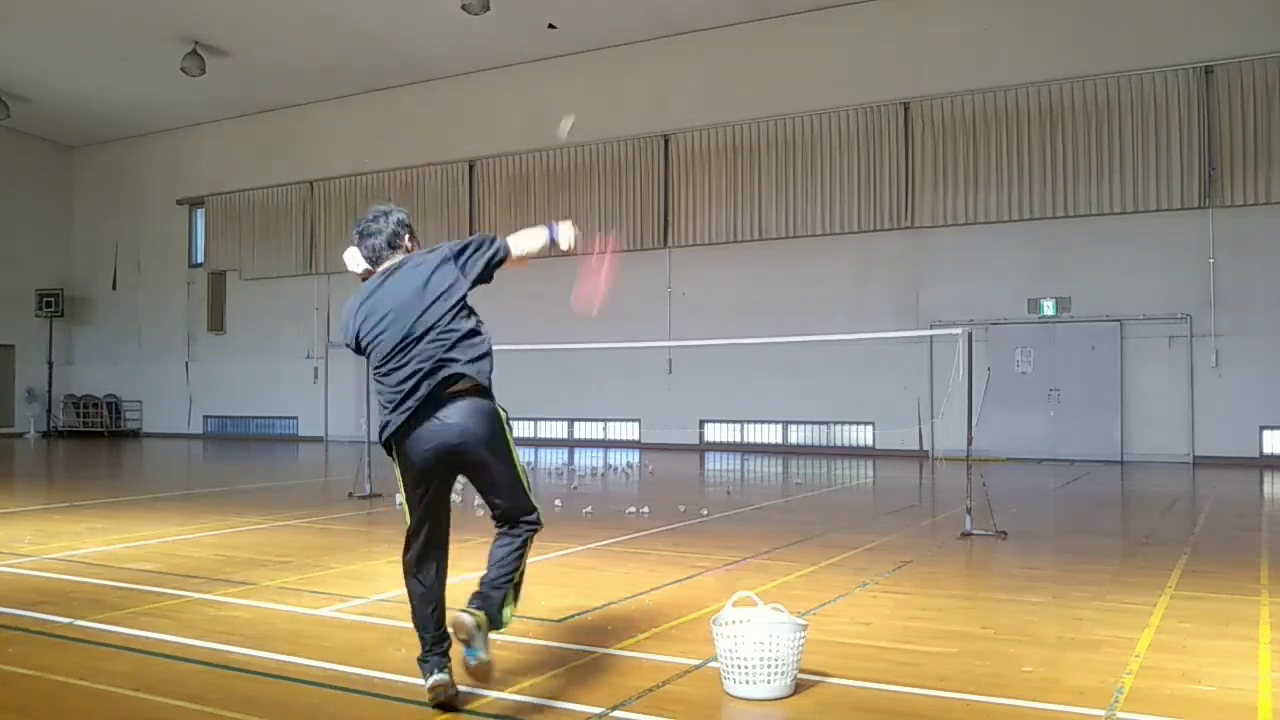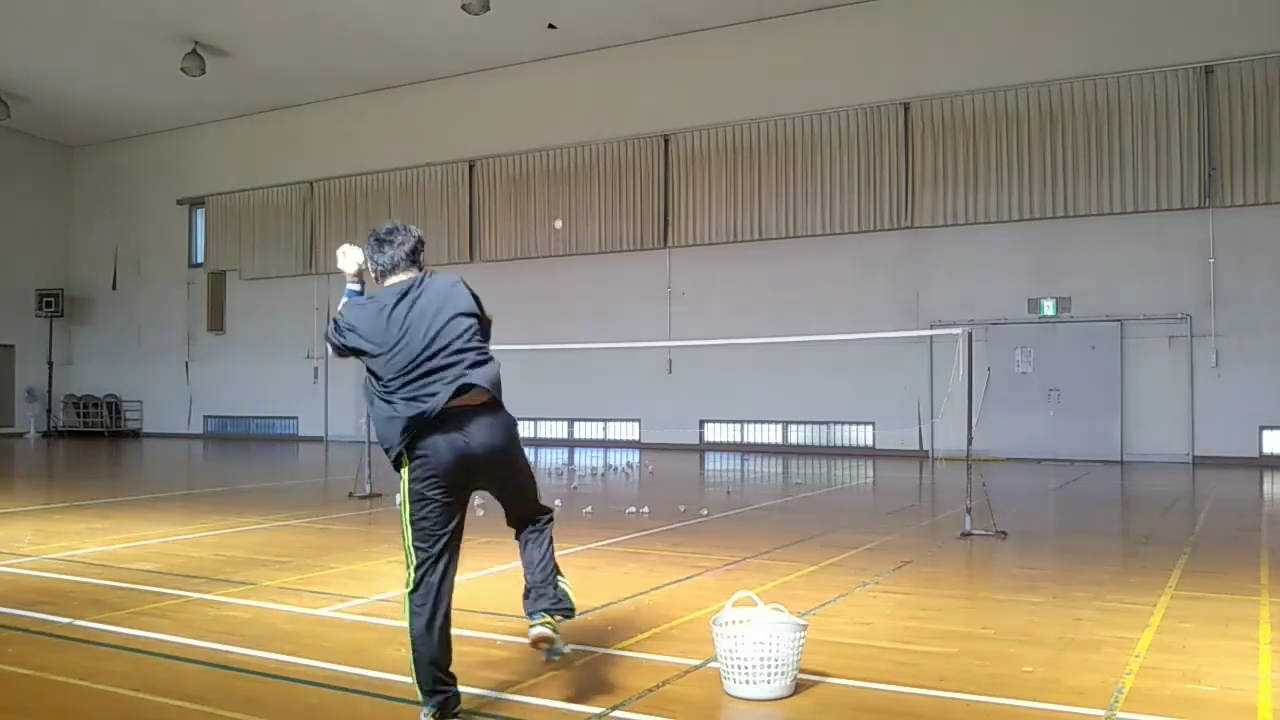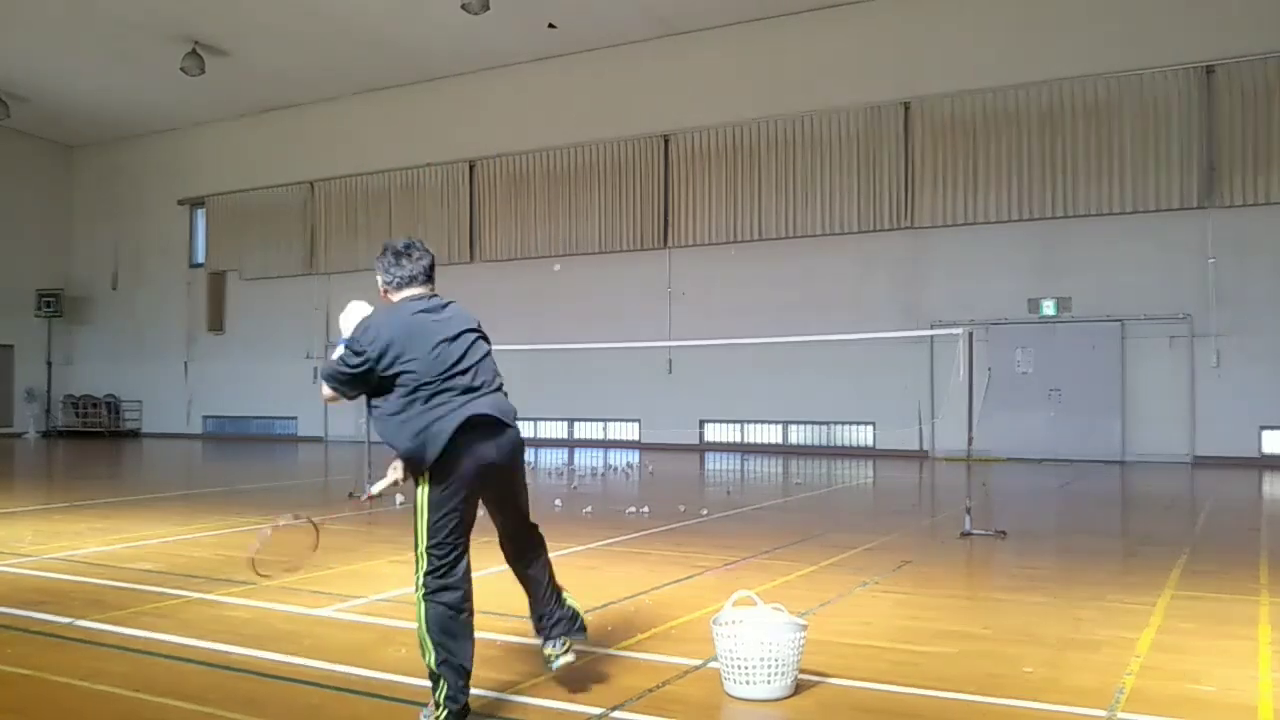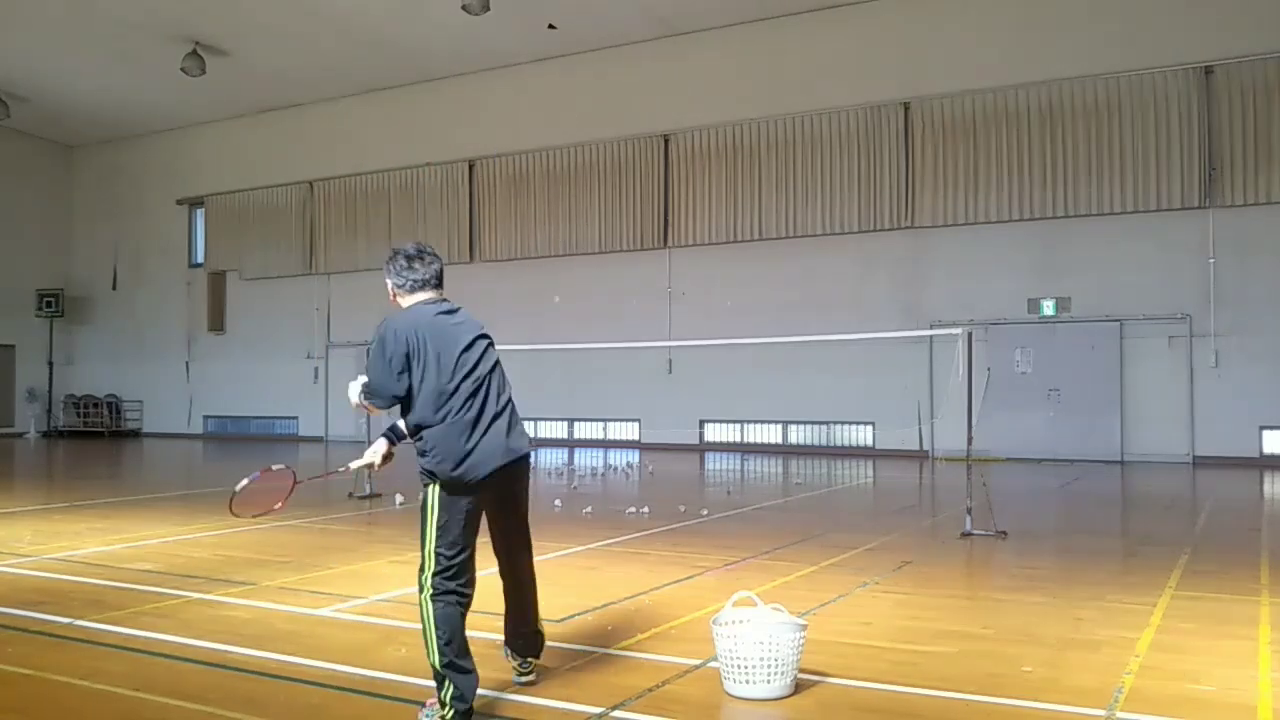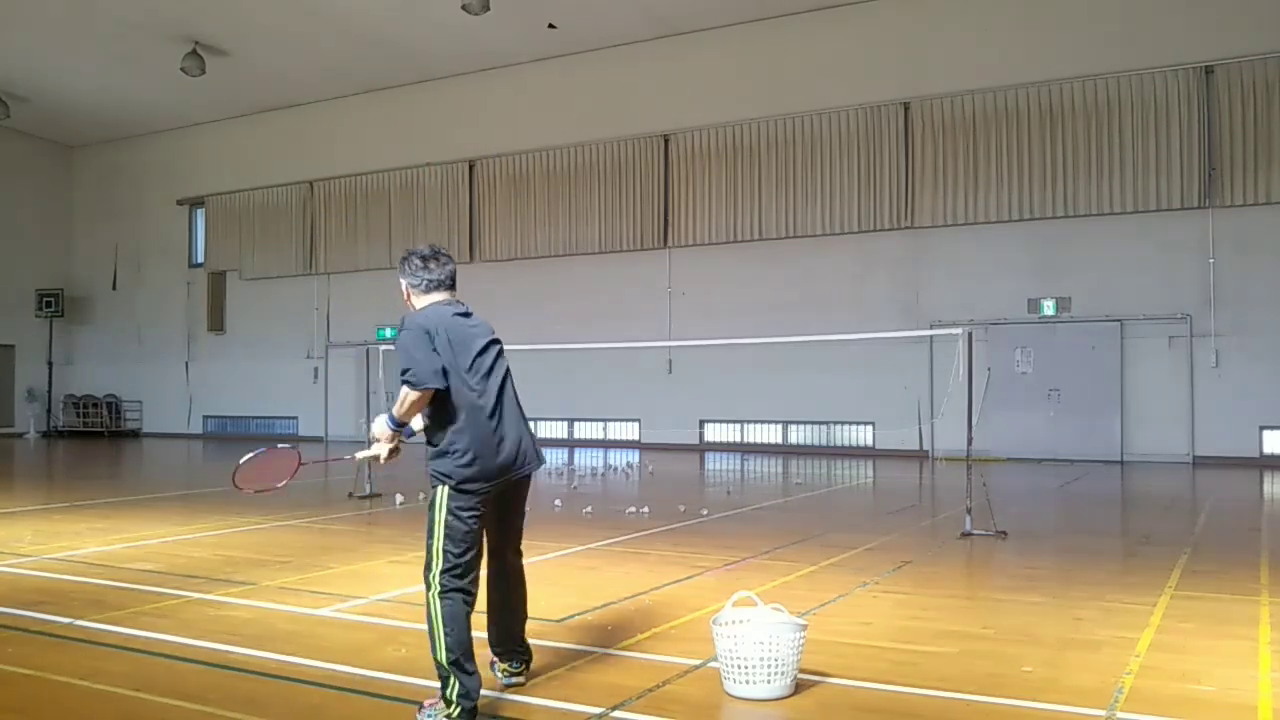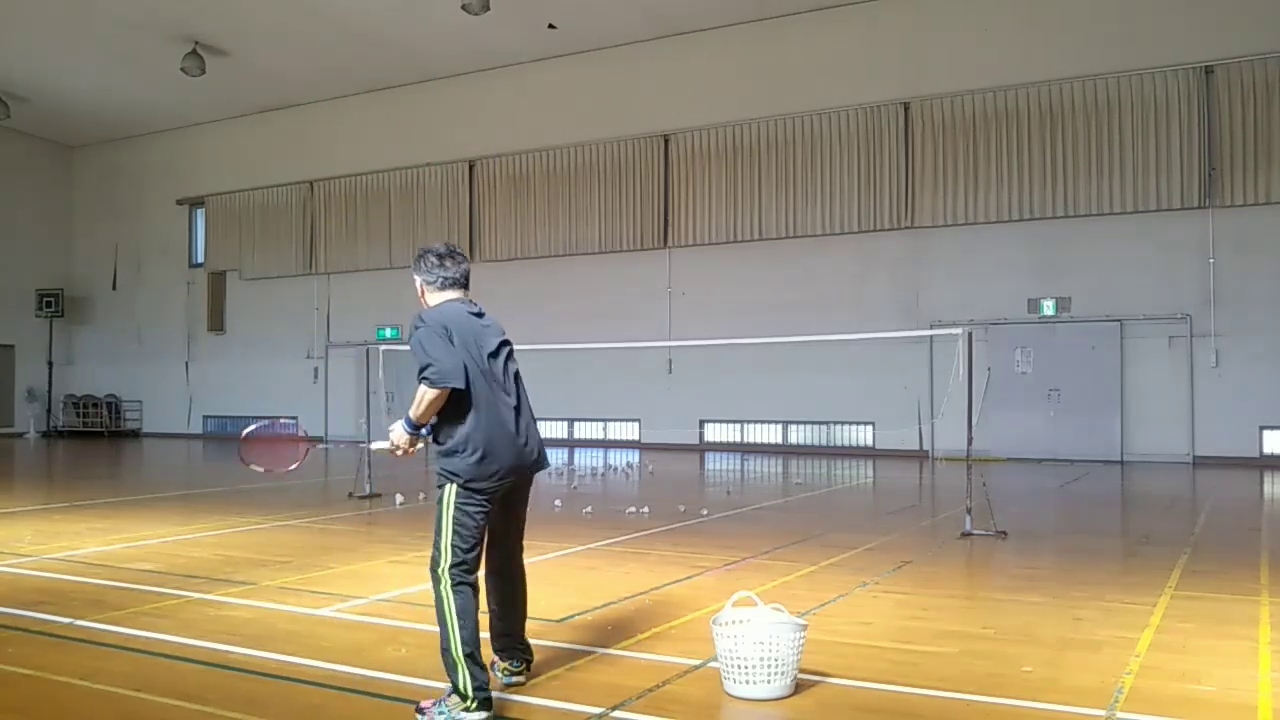
dt=0.1s
person 1, frame 1
left shoulder: (357, 308)
right shoulder: (440, 261)
right elbow: (512, 249)
right wrist: (553, 234)
left hip: (408, 435)
right hip: (468, 415)
left knee: (425, 548)
right knee: (518, 519)
left ankle: (436, 664)
right ankle: (481, 612)
person 1, frame 2
left shoulder: (359, 316)
right shoulder: (452, 288)
left elbow: (342, 333)
right elbow: (483, 334)
left wrist: (350, 283)
left hip: (427, 448)
right hip: (488, 427)
left knee: (428, 574)
right knee: (531, 519)
right ankle: (545, 608)
person 1, frame 3
left shoulder: (375, 330)
right shoulder: (458, 316)
left elbow: (332, 390)
left wrist: (349, 335)
left hip: (444, 459)
right hip: (498, 442)
left knee: (442, 582)
right knee: (522, 543)
right ankle: (559, 631)
person 1, frame 4
left shoulder: (398, 328)
right shoulder: (467, 322)
left elbow: (382, 401)
left wrist: (362, 394)
right wrist: (391, 438)
left hip: (454, 466)
right hip: (509, 453)
left knee: (444, 583)
right knee: (514, 557)
right ankle: (525, 653)
person 1, frame 5
left shoulder: (417, 325)
right shoulder: (478, 325)
left elbow: (423, 386)
left wrist: (391, 422)
right wrist: (404, 431)
left hip: (465, 467)
right hip: (515, 457)
left knee: (449, 581)
right knee: (506, 562)
right ankle: (512, 659)
person 1, frame 6
left shoulder: (432, 321)
right shoulder: (490, 326)
left elbow: (440, 384)
left wrist: (409, 425)
right wrist: (428, 428)
left hip: (472, 465)
right hip: (520, 457)
left knee: (453, 572)
right knee: (506, 560)
right ankle: (513, 658)
